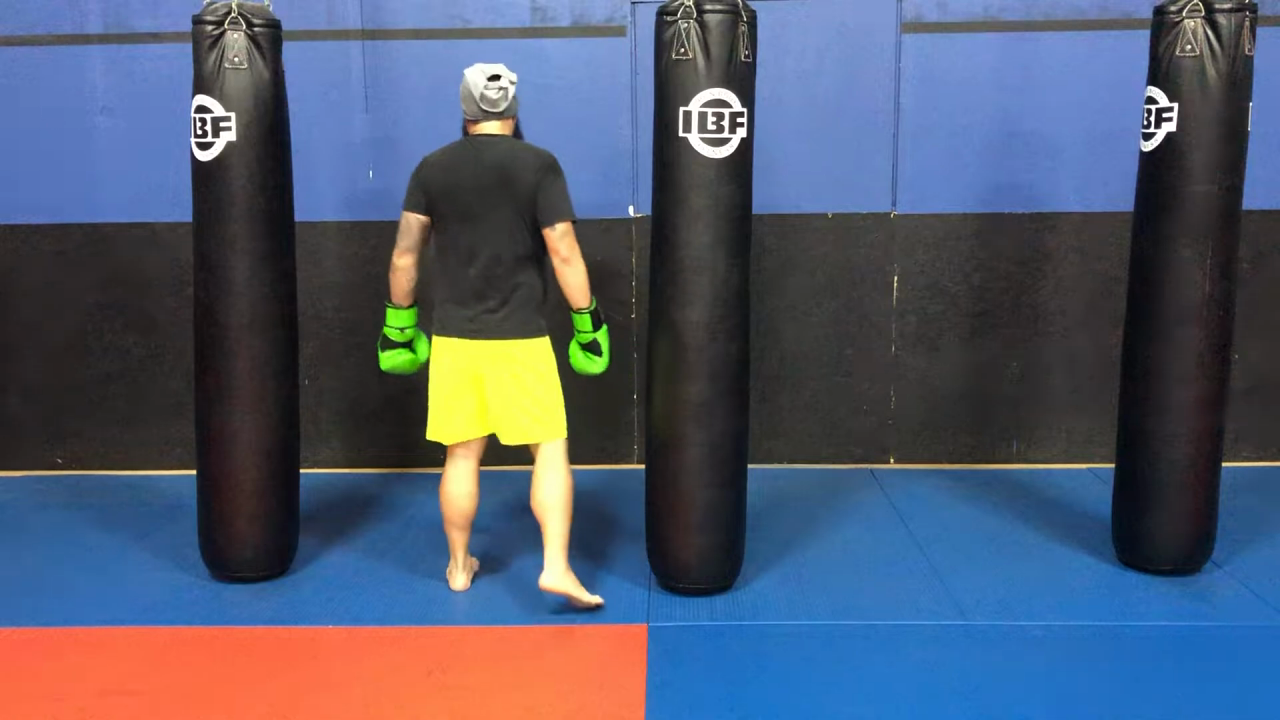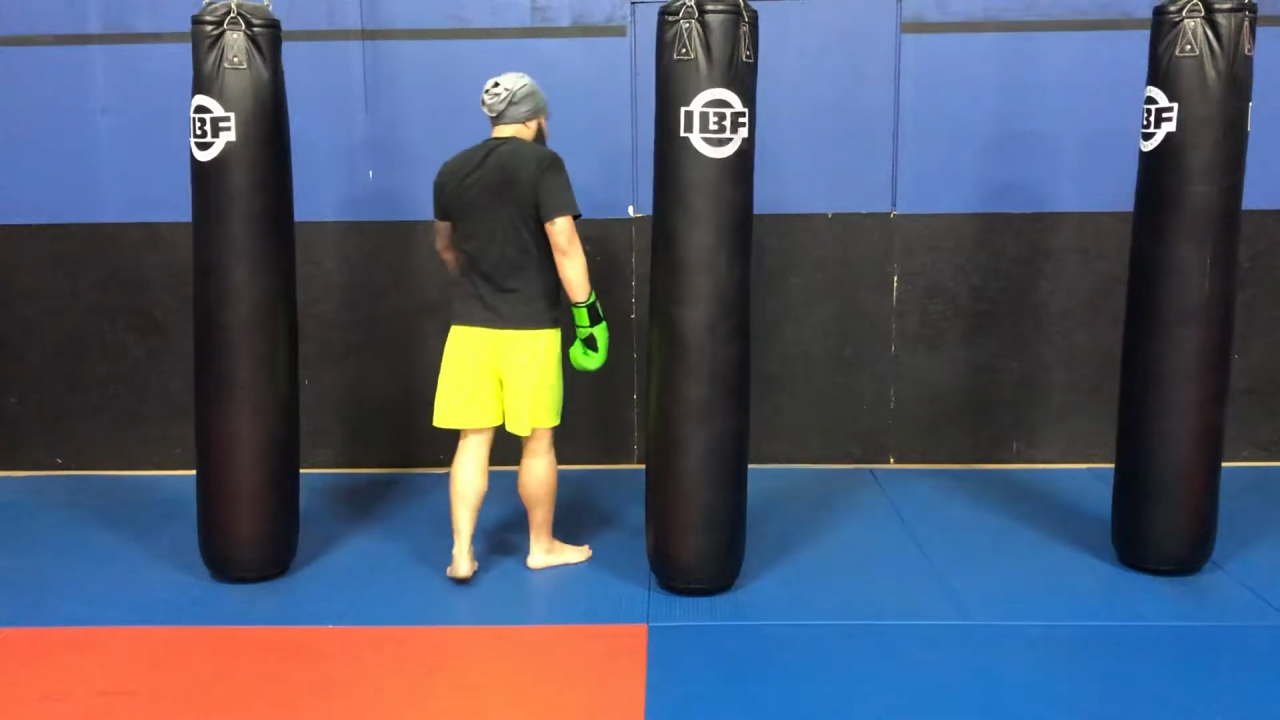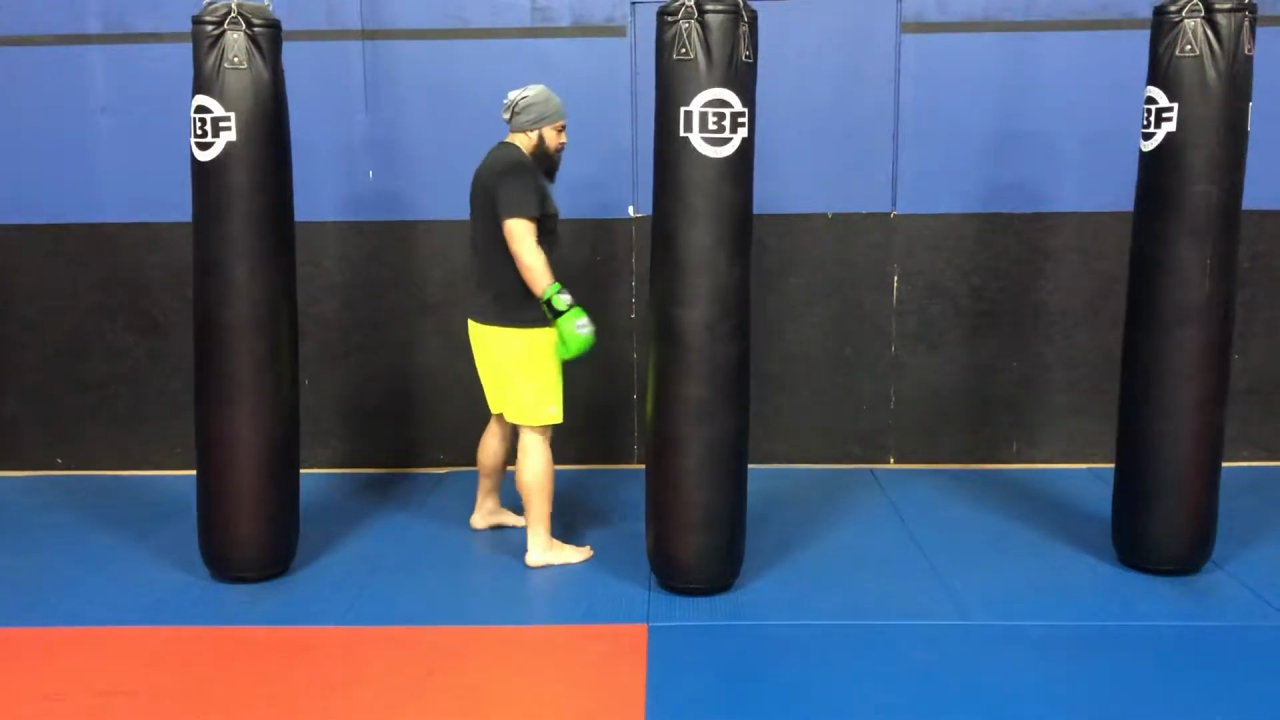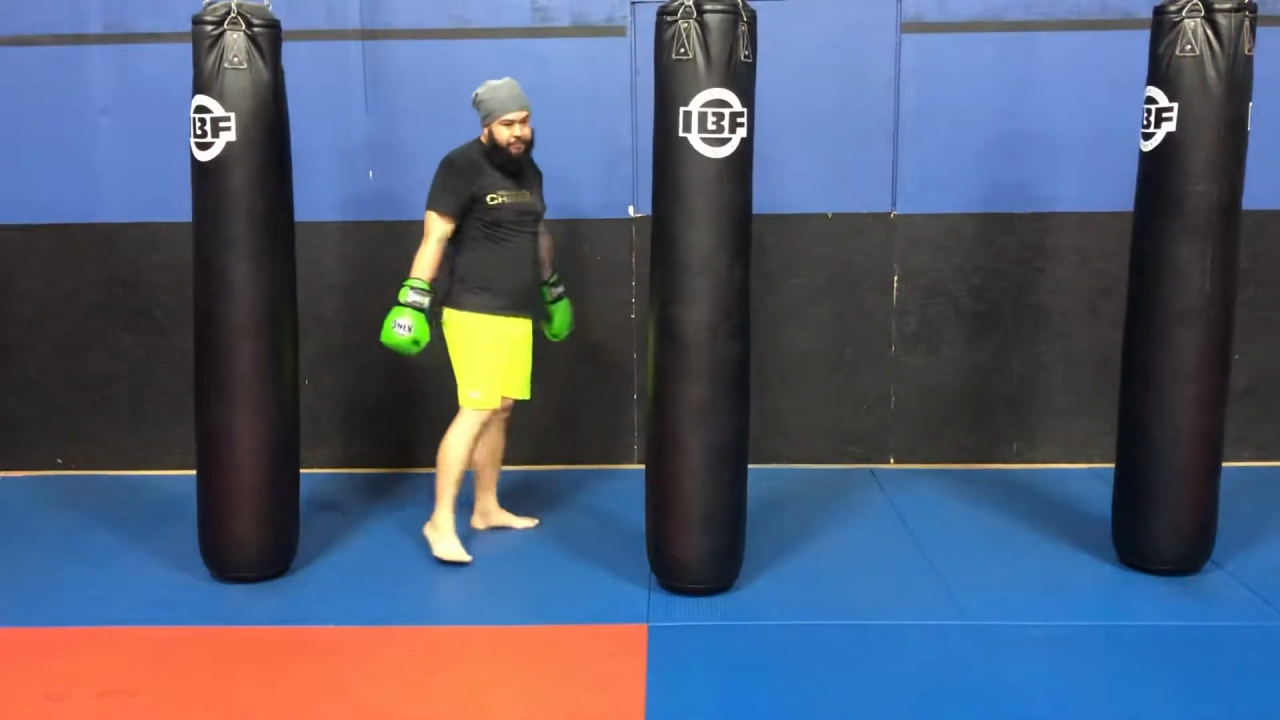
dt=0.5s
person 1, frame 1
left shoulder: (433, 168)
right shoulder: (539, 165)
left elbow: (404, 255)
right elbow: (565, 254)
left wrist: (399, 322)
right wrist: (589, 321)
left hip: (451, 337)
right hip: (520, 338)
left knee: (462, 455)
right knee: (550, 448)
left ankle: (459, 565)
right ankle: (557, 568)
person 1, frame 2
left shoulder: (452, 171)
right shoulder: (543, 164)
right elbow: (566, 248)
right wrist: (589, 316)
left hip: (470, 327)
right hip: (531, 329)
left knee: (473, 440)
right knee: (538, 440)
left ankle: (462, 552)
right ankle: (542, 545)
person 1, frame 3
left shoulder: (502, 165)
right shoulder: (518, 171)
right elbow: (524, 247)
right wrist: (563, 306)
left hip: (494, 317)
right hip: (516, 322)
left knee: (508, 419)
right knee: (536, 429)
left ankle: (486, 507)
right ankle: (541, 542)
person 1, frame 4
left shoulder: (528, 168)
right shoulder: (462, 166)
left elbow: (538, 236)
right elbow: (434, 237)
left wrist: (555, 290)
right wrist: (413, 300)
left hip: (516, 312)
right hip: (477, 312)
left knee: (499, 413)
right knee: (476, 413)
left ankle: (486, 507)
right ankle: (441, 519)
